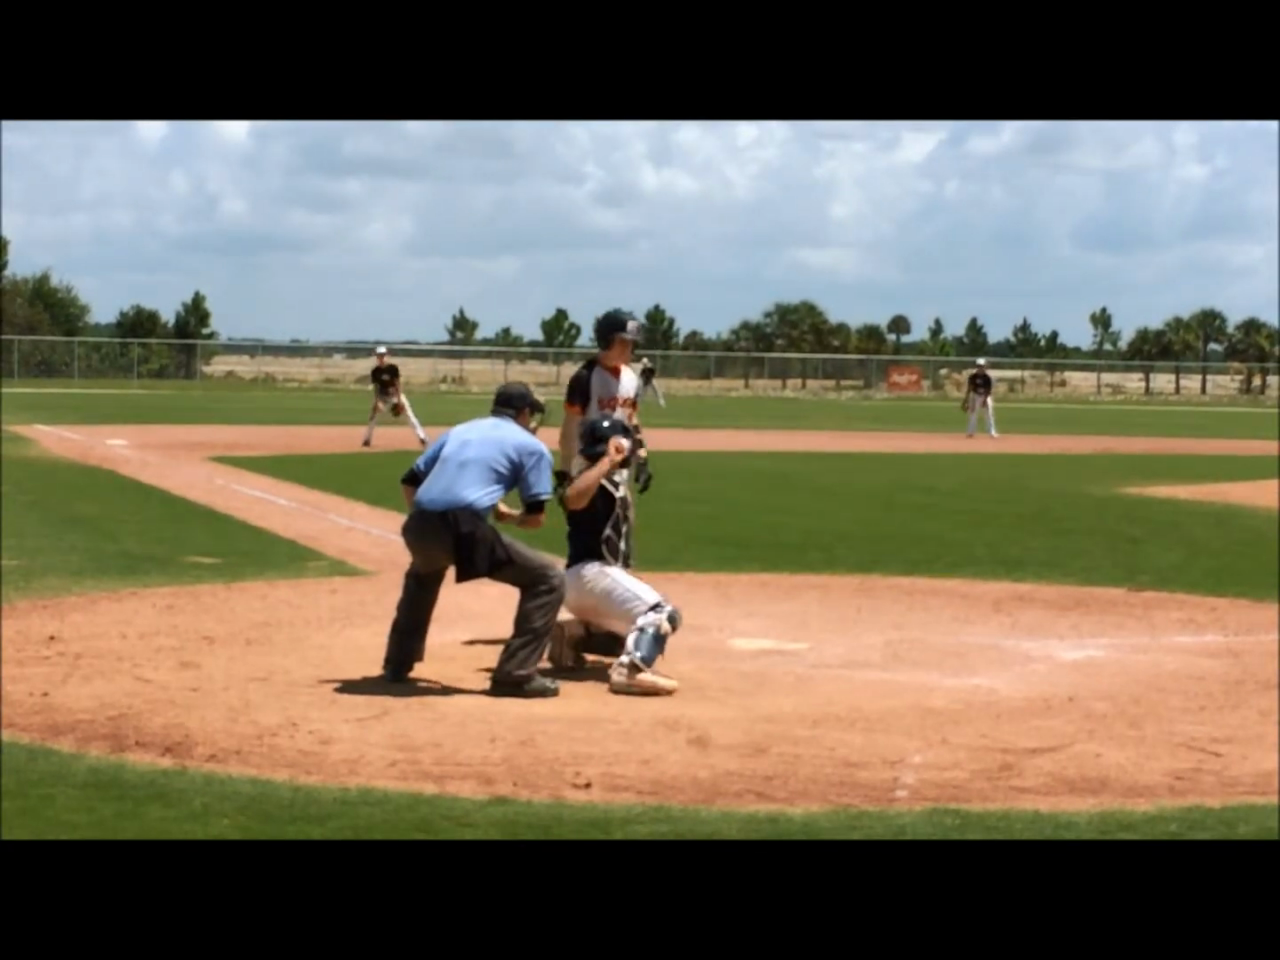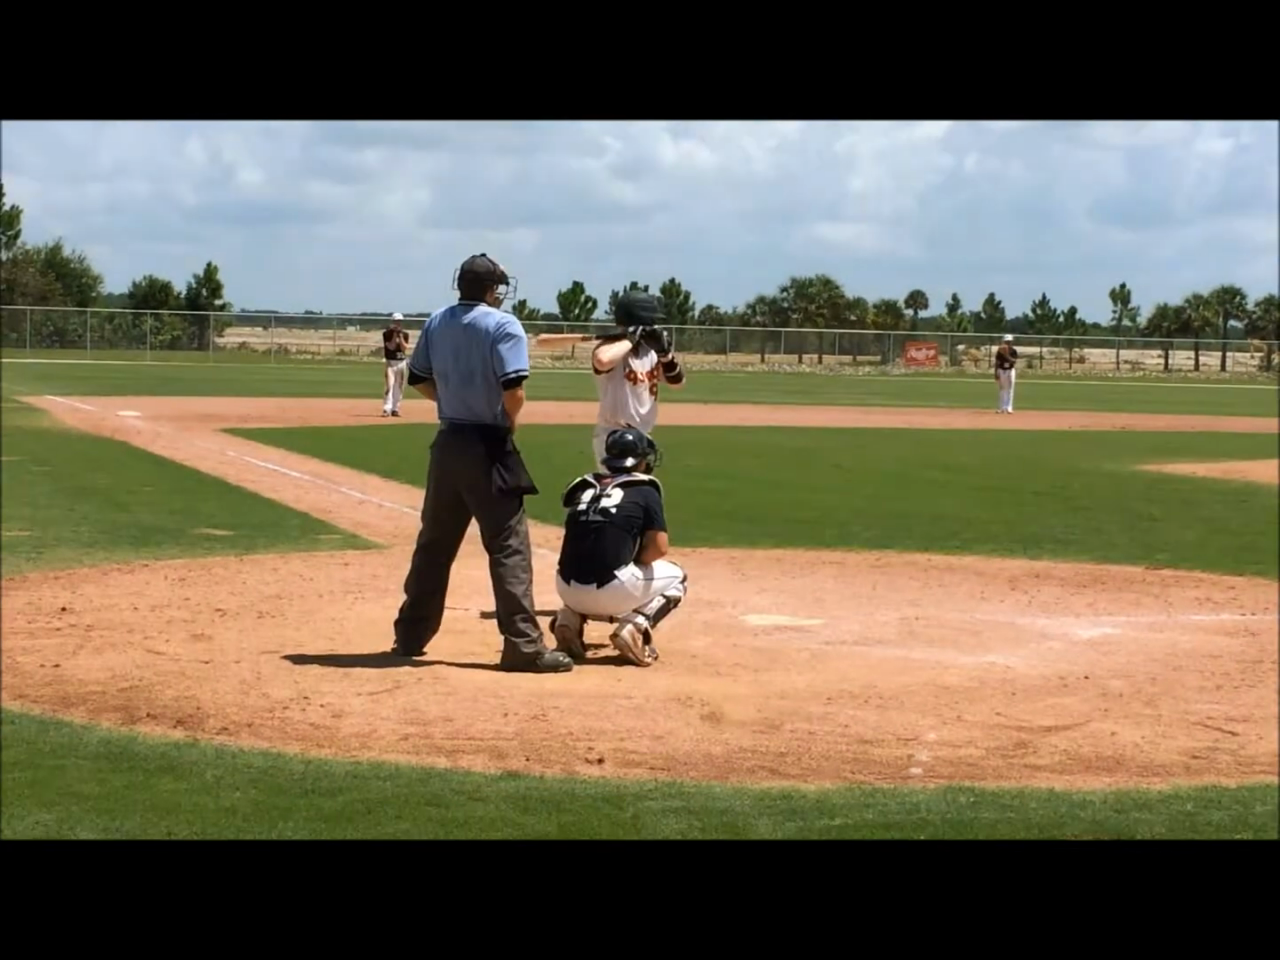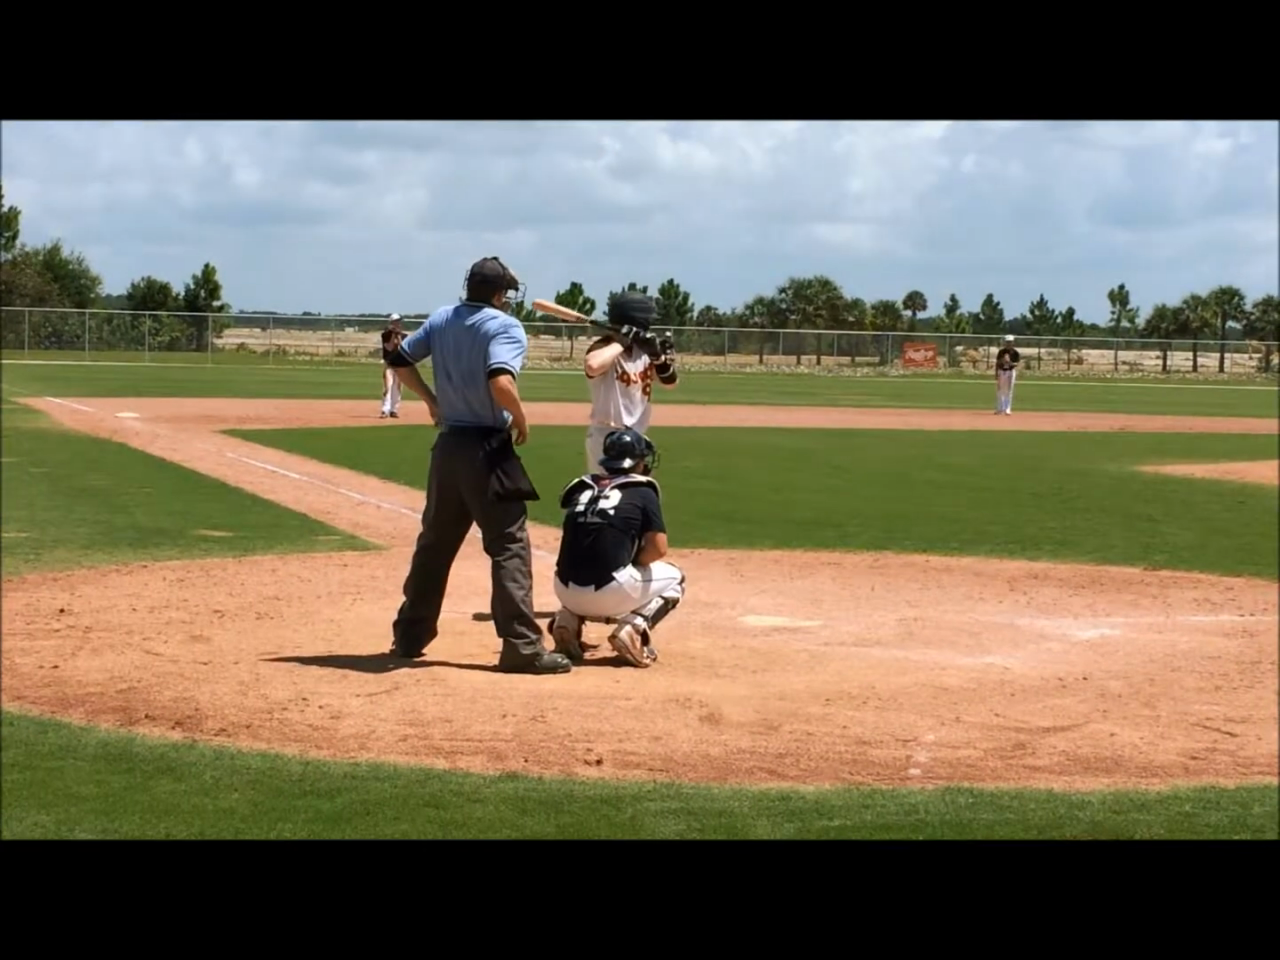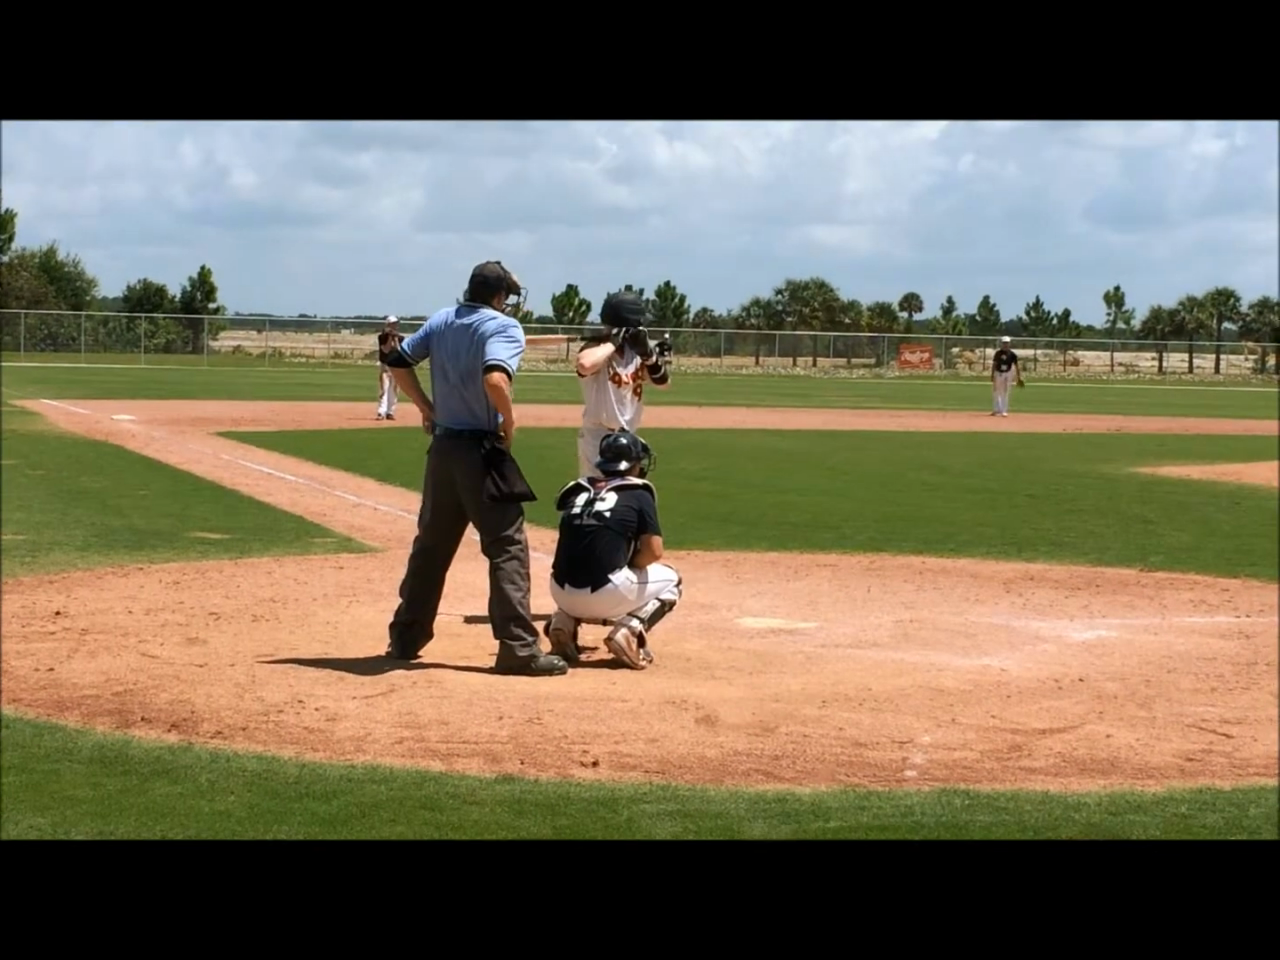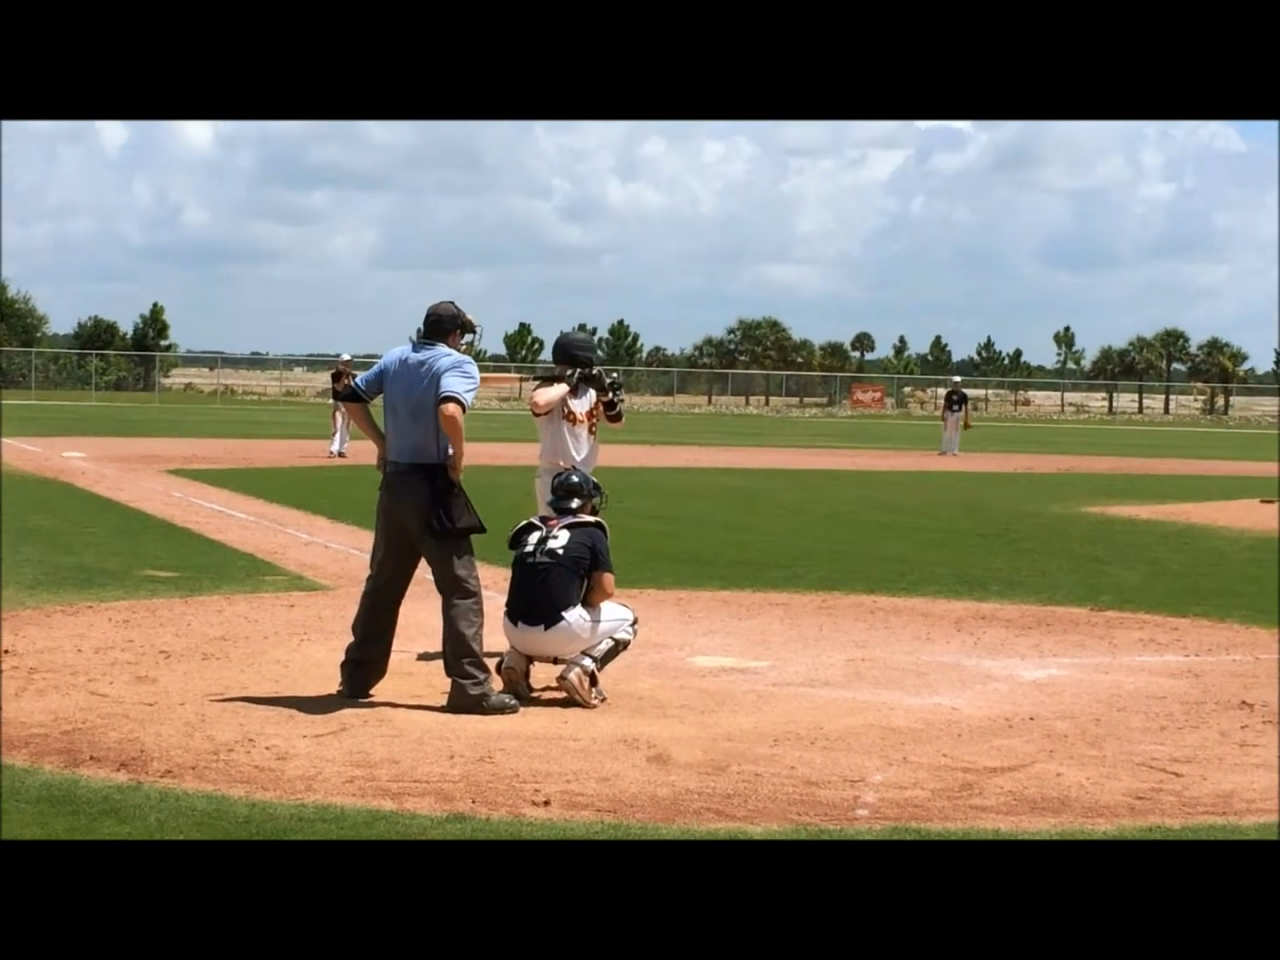
dt=0.4s
person 1, frame 1
left shoulder: (460, 429)
right shoulder: (532, 445)
left elbow: (410, 481)
right elbow: (535, 517)
right wrist: (512, 516)
left hip: (420, 527)
right hip: (464, 528)
left knee: (423, 573)
right knee: (547, 580)
left ankle: (397, 664)
right ankle: (516, 675)
person 1, frame 2
left shoulder: (436, 322)
right shoulder: (503, 324)
left elbow: (418, 380)
right elbow: (513, 393)
right wrist: (509, 421)
left hip: (447, 443)
right hip: (486, 446)
left knee: (434, 544)
right knee: (509, 546)
left ankle: (409, 636)
right ankle: (524, 647)
person 1, frame 3
left shoulder: (440, 319)
right shoulder: (505, 326)
left elbow: (400, 361)
right elbow: (501, 383)
right wrist: (521, 420)
left hip: (448, 445)
right hip: (487, 448)
left knee: (434, 543)
right knee: (509, 547)
left ankle: (409, 636)
right ankle: (522, 648)
person 1, frame 4
left shoulder: (440, 320)
right shoulder: (504, 327)
left elbow: (398, 362)
right elbow: (494, 380)
left wrist: (426, 409)
right wrist: (509, 423)
left hip: (443, 447)
right hip: (480, 450)
left knee: (431, 546)
right knee: (507, 548)
left ankle: (405, 638)
right ankle: (519, 650)
person 1, frame 5
left shoulder: (395, 358)
right shoulder: (459, 364)
left elbow: (351, 397)
right elbow: (449, 411)
right wrist: (458, 453)
left hip: (394, 483)
right hip: (432, 486)
left knee: (382, 583)
right knee: (461, 587)
left ankle: (356, 677)
right ankle: (471, 688)
person 2, frame 1
left shoulder: (611, 481)
right shoulder: (596, 482)
right elbow: (572, 500)
right wrist: (608, 461)
left hip: (582, 579)
right hip: (592, 574)
right knee: (662, 614)
left ankle: (574, 634)
right ankle: (631, 668)
person 2, frame 2
left shoulder: (584, 487)
right shoulder: (645, 490)
right elbow: (659, 548)
left hip: (568, 589)
right hip: (611, 589)
right knee: (676, 577)
left ankle: (570, 619)
right ankle: (635, 627)
person 2, frame 3
left shoulder: (581, 488)
right shoulder: (643, 491)
right elbow: (658, 548)
left hip: (566, 591)
right hip: (609, 592)
right knee: (673, 578)
left ankle: (568, 619)
right ankle: (634, 628)
person 2, frame 4
left shoulder: (578, 490)
right shoulder: (639, 494)
right elbow: (654, 552)
left hip: (562, 593)
right hip: (605, 594)
right knee: (671, 580)
left ankle: (564, 622)
right ankle: (630, 631)
person 2, frame 5
left shoulder: (529, 529)
right shoulder: (591, 531)
right elbow: (605, 589)
left hip: (515, 631)
right hip: (559, 631)
right knee: (626, 619)
left ankle: (517, 660)
right ankle: (582, 669)
